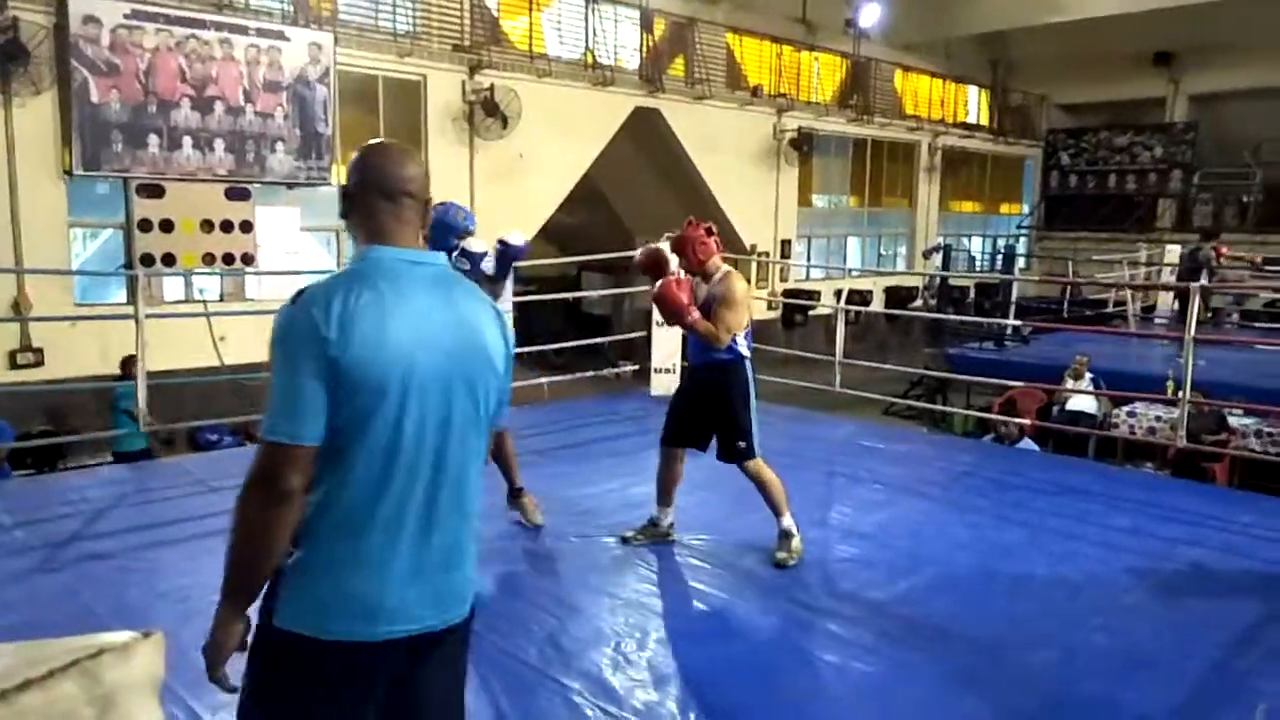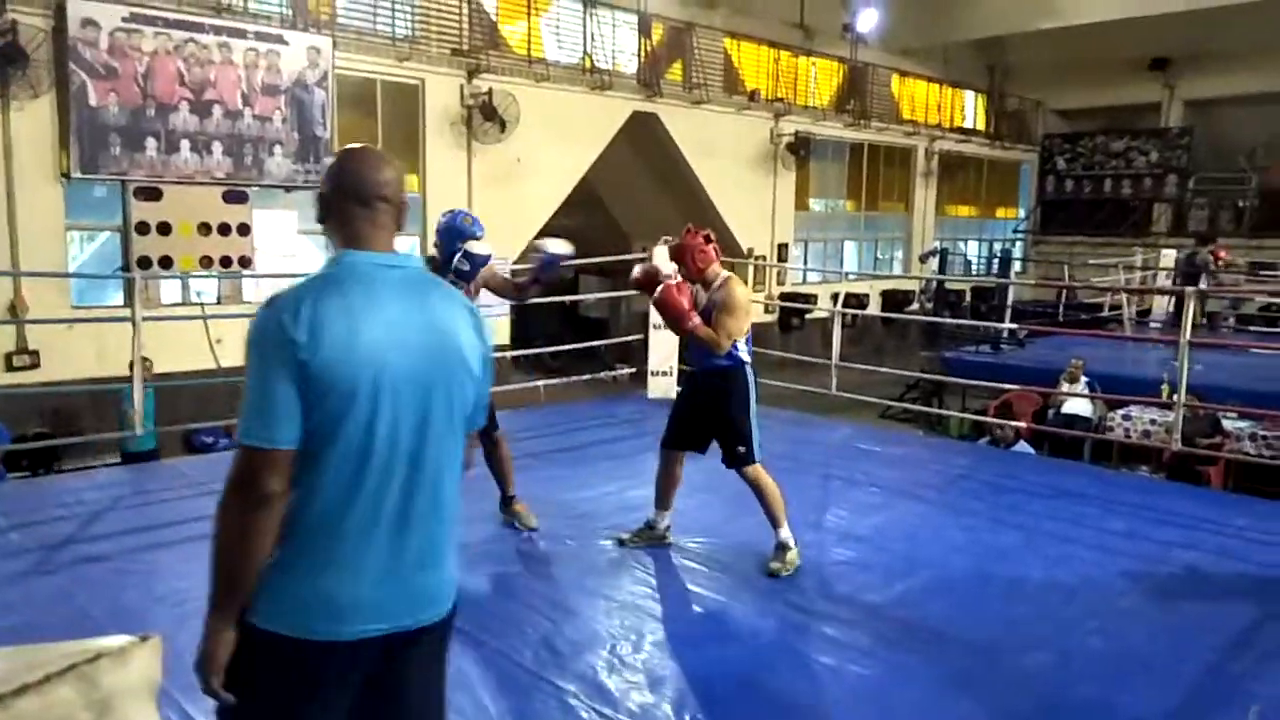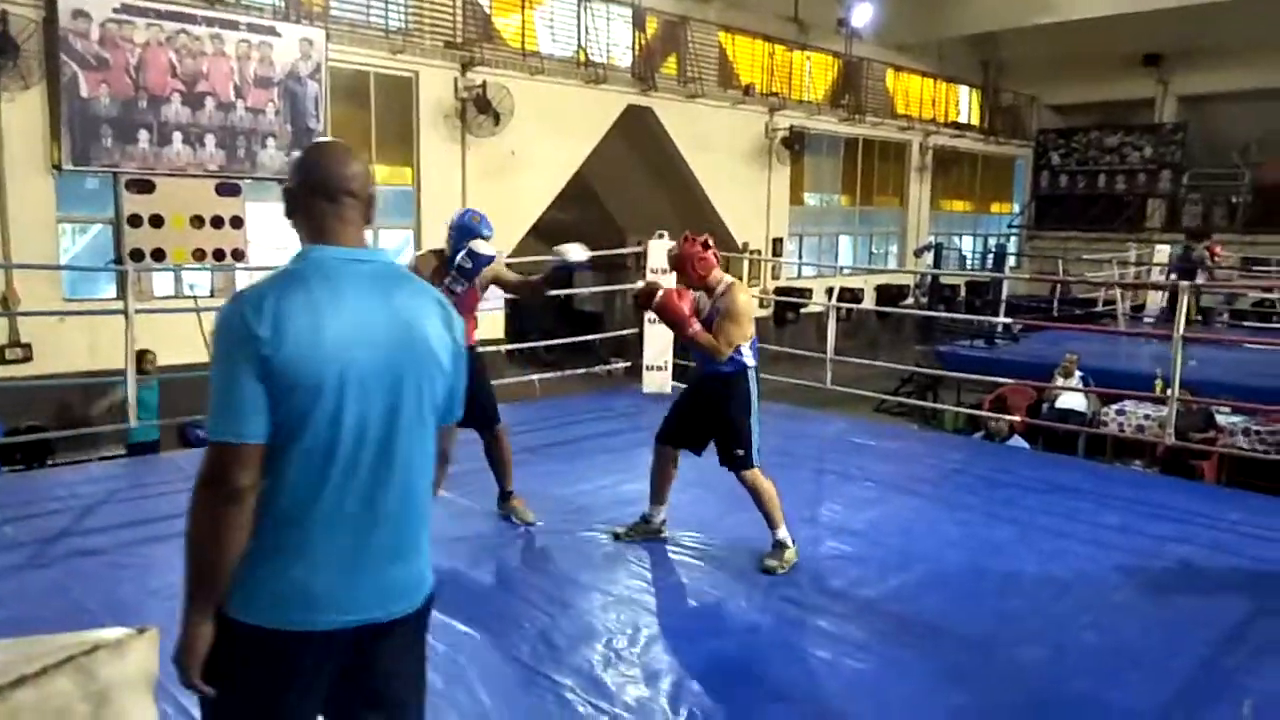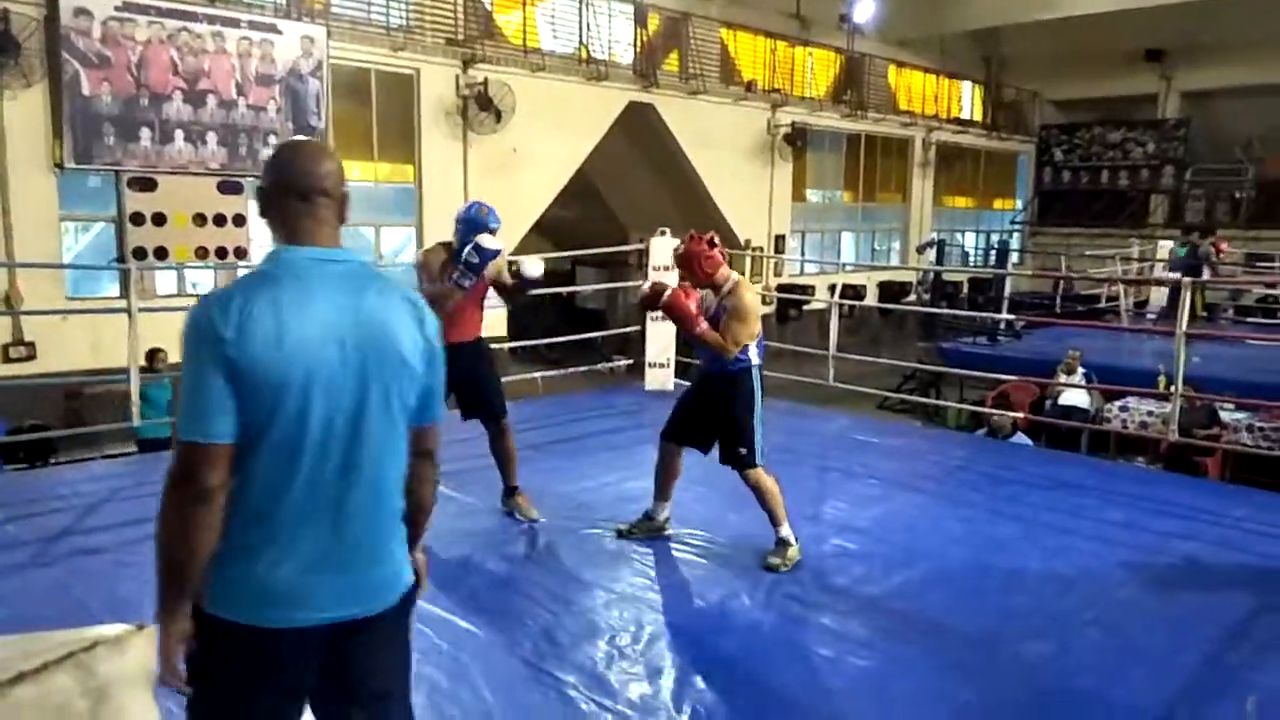
dt=0.1s
person 1, frame 1
left shoulder: (320, 313)
right shoulder: (485, 315)
left elbow: (281, 484)
left wrist: (232, 608)
left hip: (329, 607)
right hip: (444, 598)
person 1, frame 2
left shoulder: (294, 317)
right shoulder: (462, 317)
left elbow: (261, 488)
left wrist: (222, 617)
left hip: (306, 608)
right hip: (424, 596)
person 1, frame 3
left shoulder: (257, 314)
right shoulder: (434, 310)
left elbow: (232, 484)
left wrist: (201, 611)
left hip: (279, 602)
right hip: (398, 589)
person 1, frame 4
left shoulder: (228, 314)
right shoulder: (409, 310)
left elbow: (202, 483)
left wrist: (174, 609)
right wrist: (411, 542)
left hip: (257, 599)
right hip: (376, 585)
person 2, frame 1
left shoulder: (732, 285)
right shoulder: (696, 281)
left elbow: (719, 339)
right elbow: (673, 320)
left wrist: (686, 311)
right wrist: (660, 279)
left hip: (730, 376)
right hip: (699, 373)
left knee: (749, 461)
right knee: (670, 447)
left ankle: (789, 531)
right ankle: (662, 522)
person 2, frame 2
left shoulder: (732, 291)
right shoulder: (696, 287)
left elbow: (719, 345)
right elbow: (681, 329)
left wrist: (686, 316)
right wrist: (660, 293)
left hip: (731, 381)
right hip: (700, 377)
left knee: (748, 467)
right knee: (670, 451)
left ankle: (786, 543)
right ankle: (659, 525)
person 2, frame 3
left shoulder: (736, 298)
right shoulder: (701, 293)
left elbow: (721, 351)
right elbow: (692, 335)
left wrist: (686, 322)
right wrist: (665, 307)
left hip: (734, 385)
right hip: (704, 380)
left knee: (747, 471)
right knee: (665, 446)
left ankle: (784, 542)
right ankle: (653, 520)
person 2, frame 4
left shoulder: (743, 296)
right shoulder: (708, 291)
left elbow: (728, 349)
right elbow: (698, 332)
left wrist: (693, 321)
right wrist: (672, 306)
left hip: (738, 383)
right hip: (710, 377)
left knee: (750, 470)
right knee: (669, 443)
left ankle: (787, 539)
right ankle: (657, 517)
person 3, frame 1
left shoulder: (469, 259)
left elbow: (495, 288)
left wrist: (507, 261)
right wrist: (460, 273)
left knee: (495, 428)
left ankle: (518, 494)
person 3, frame 2
left shoulder: (478, 269)
left elbow: (517, 292)
left wrist: (544, 272)
right wrist: (459, 280)
left knee: (492, 435)
left ankle: (509, 501)
person 3, frame 3
left shoulder: (488, 266)
right shoulder: (425, 265)
left elbow: (527, 288)
left wrist: (559, 270)
right wrist: (459, 278)
left hip: (463, 356)
left knee: (493, 430)
left ankle: (507, 497)
person 3, frame 4
left shoulder: (491, 261)
right shoulder: (433, 257)
left elbow: (510, 294)
right elbow: (435, 304)
left wrist: (524, 280)
right wrist: (467, 273)
left hip: (471, 350)
left knee: (499, 423)
left ankle: (512, 492)
